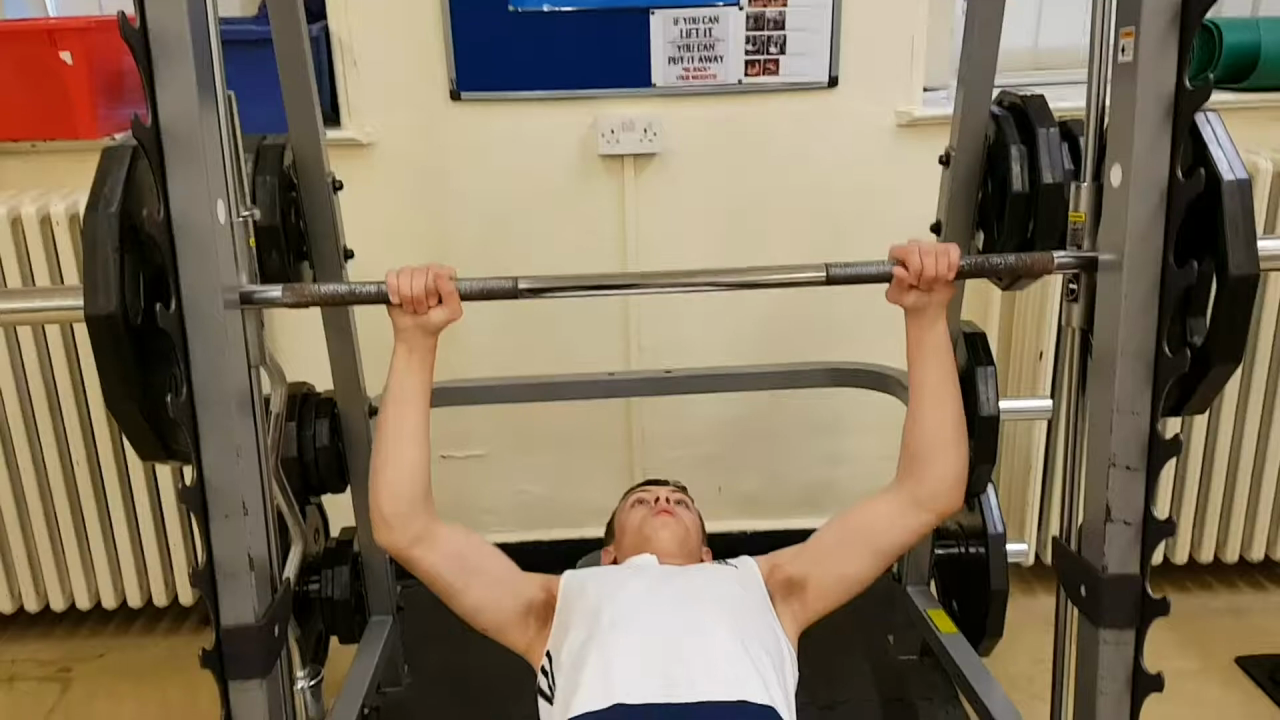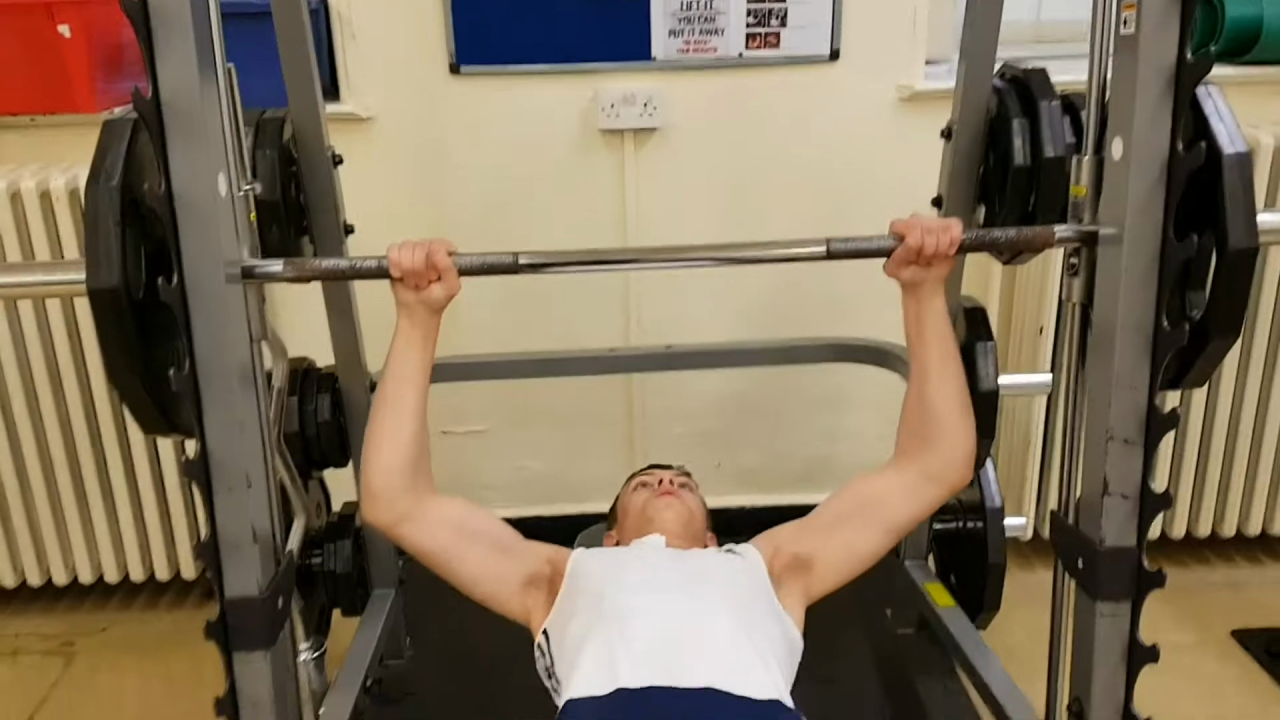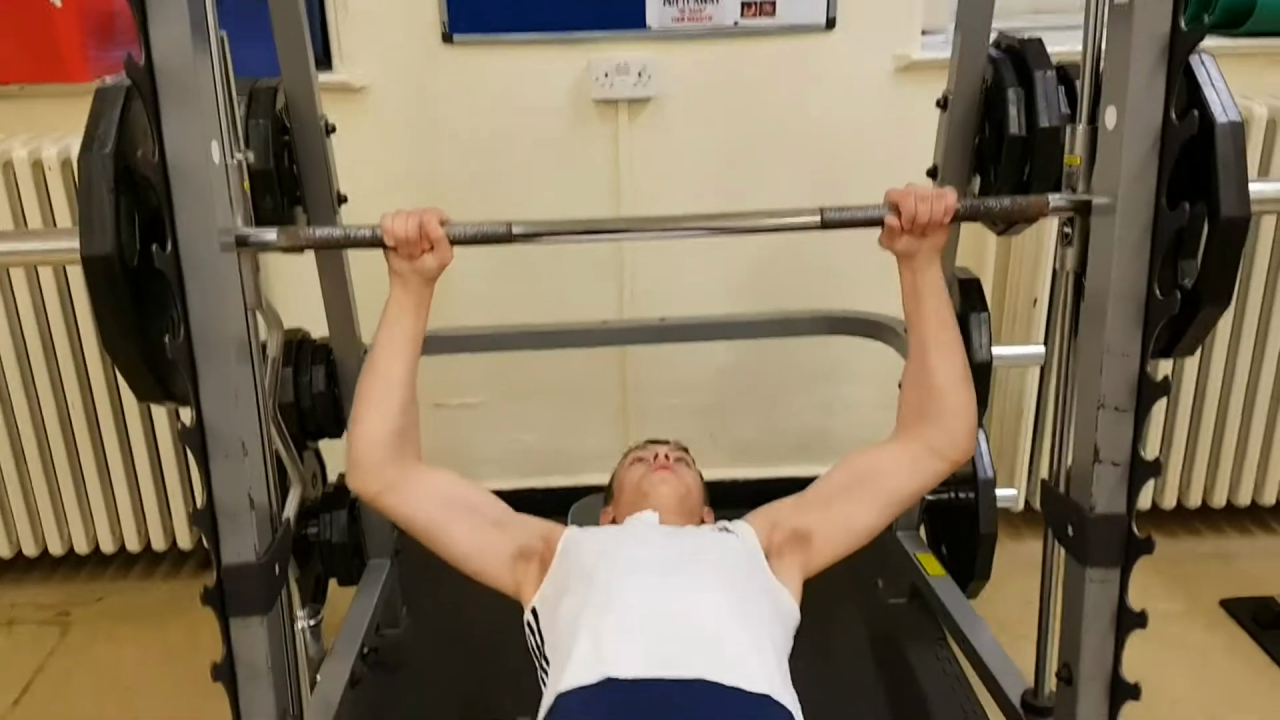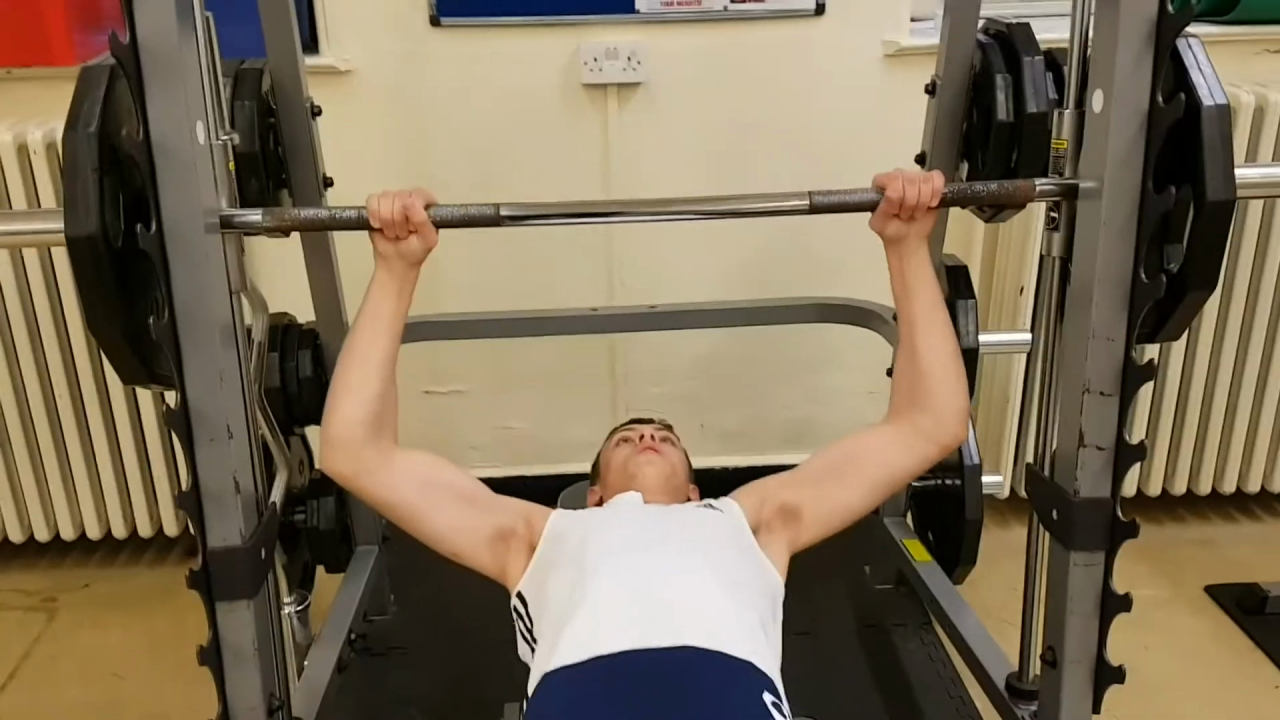
dt=0.2s
person 1, frame 1
left shoulder: (761, 586)
right shoulder: (562, 601)
left elbow: (927, 496)
right elbow: (404, 527)
left wrist: (926, 316)
right wrist: (414, 340)
person 1, frame 2
left shoulder: (766, 569)
right shoulder: (567, 577)
left elbow: (936, 467)
right elbow: (395, 500)
left wrist: (924, 291)
right wrist: (419, 315)
person 1, frame 3
left shoulder: (762, 545)
right shoulder: (557, 554)
left elbow: (937, 442)
right elbow: (381, 469)
left wrist: (919, 262)
right wrist: (412, 285)
person 1, frame 4
left shoulder: (749, 521)
right shoulder: (543, 536)
left elbow: (931, 425)
right elbow: (355, 452)
left wrist: (907, 246)
right wrist: (396, 266)
